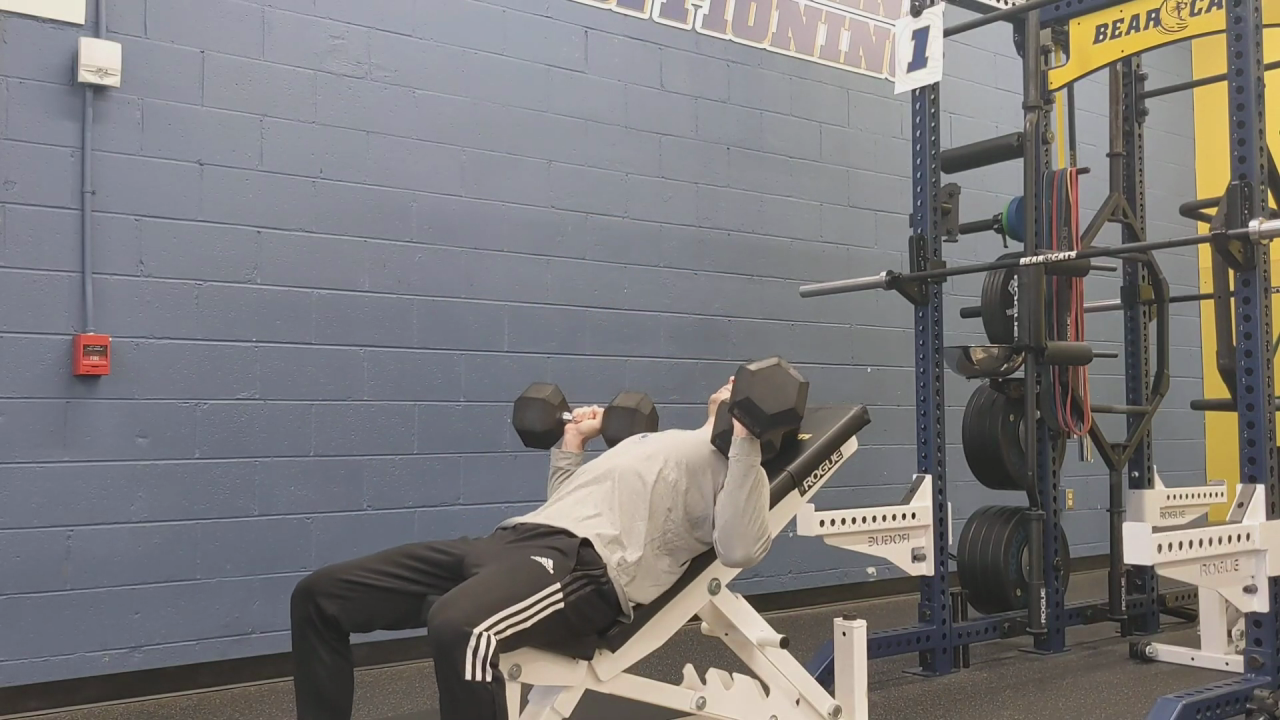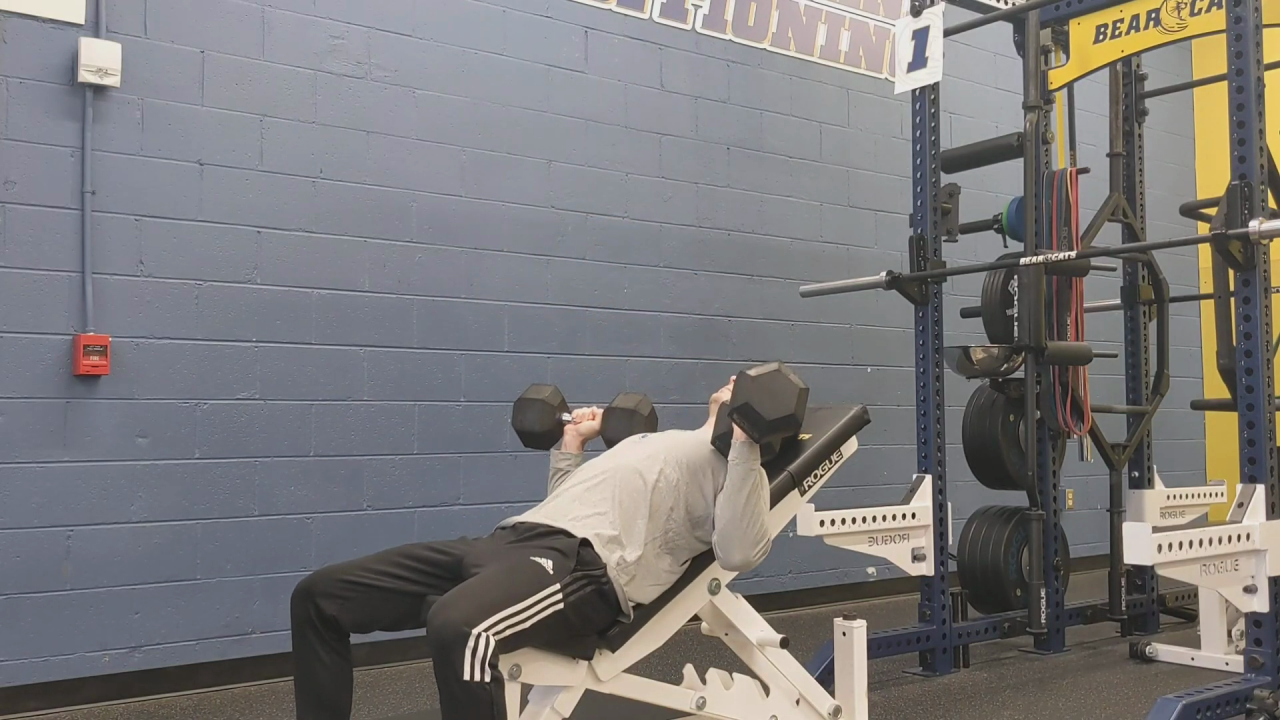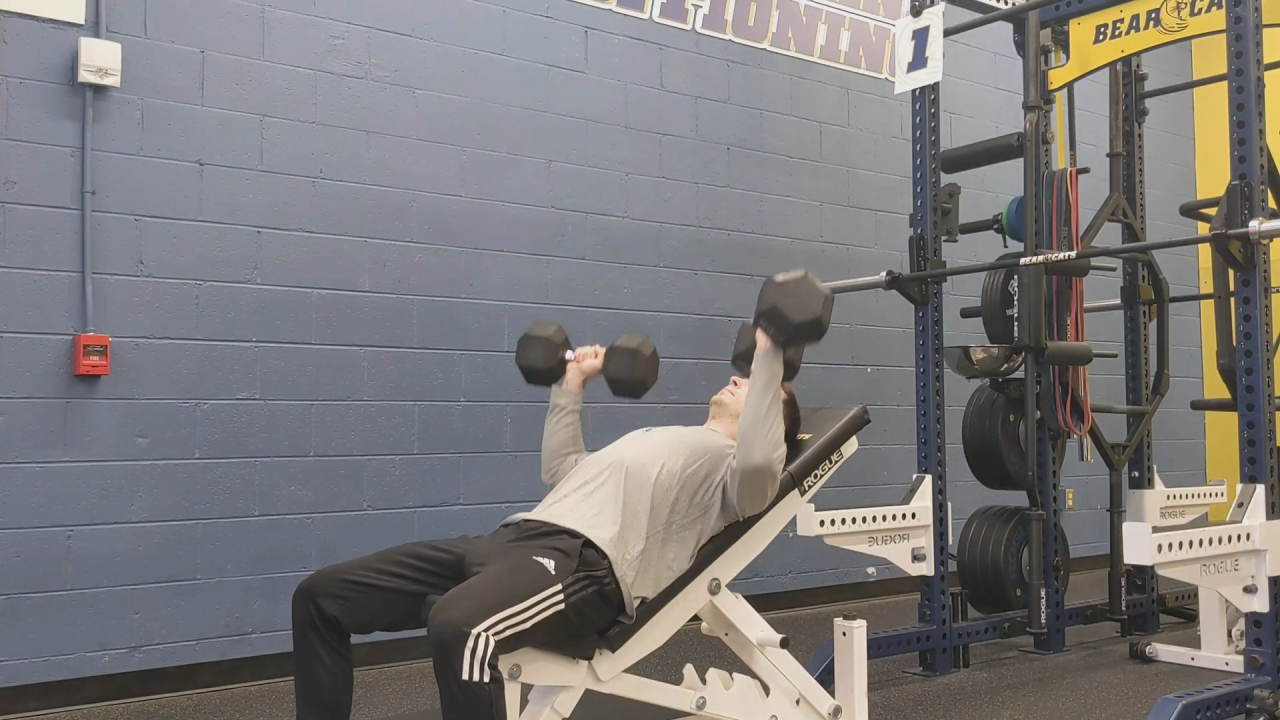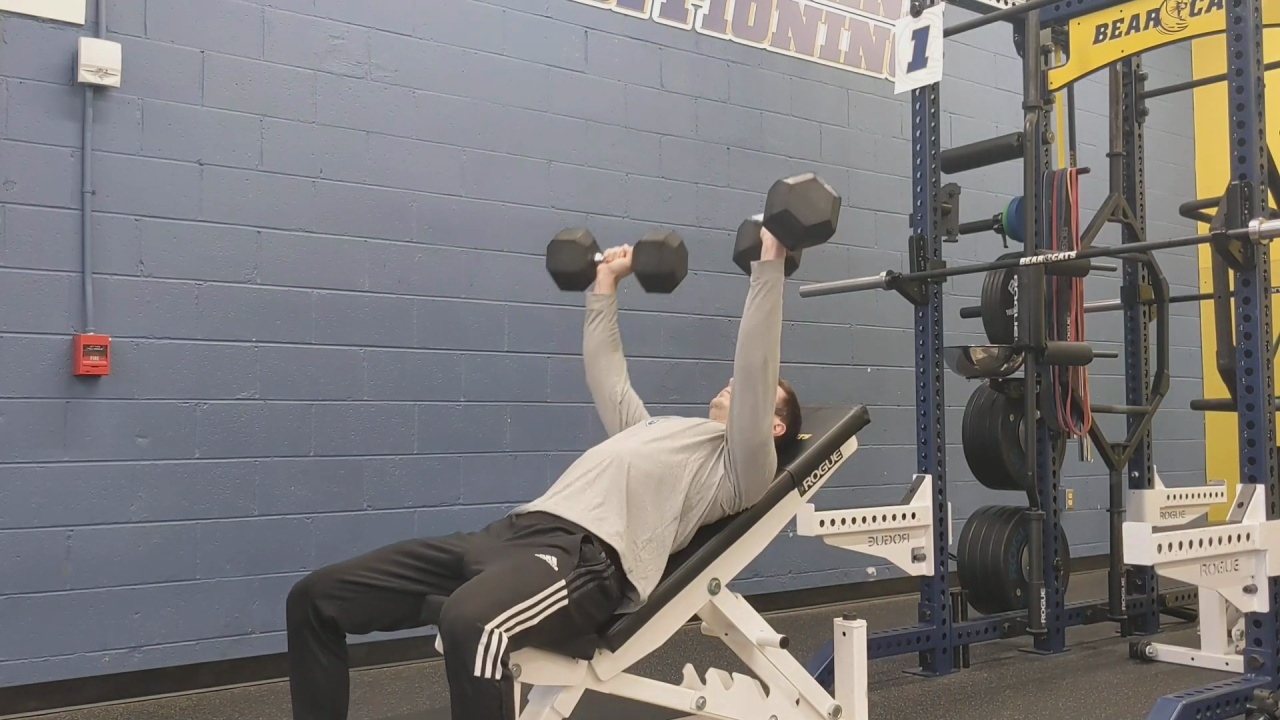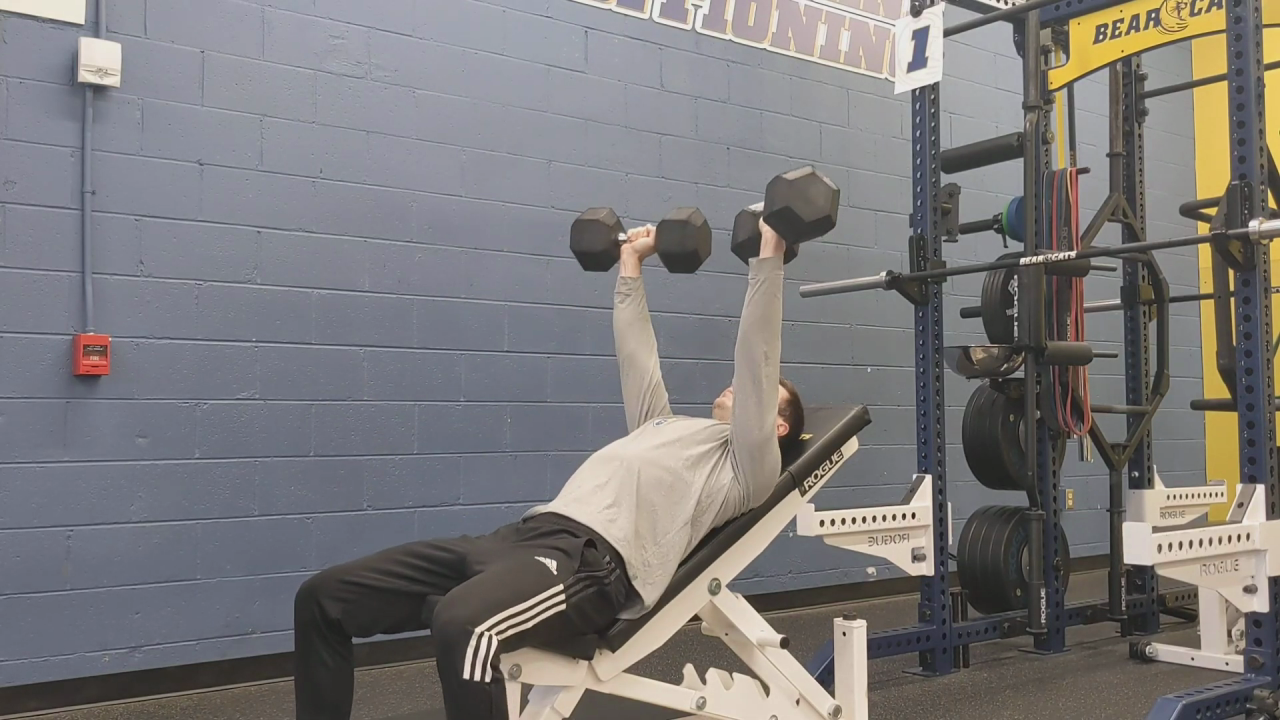
dt=0.4s
person 1, frame 1
left shoulder: (735, 462)
right shoulder: (658, 440)
left elbow: (740, 548)
left wrist: (744, 437)
right wrist: (573, 439)
left hip: (583, 562)
right hip: (513, 539)
left knee: (460, 629)
right knee: (319, 595)
person 1, frame 2
left shoulder: (733, 462)
right shoulder: (658, 441)
left elbow: (739, 552)
left wrist: (744, 442)
right wrist: (572, 442)
left hip: (580, 563)
right hip: (511, 539)
left knee: (459, 630)
right knee: (319, 595)
person 1, frame 3
left shoulder: (731, 465)
right shoulder: (660, 436)
left elbow: (760, 459)
right elbow: (559, 469)
left wrist: (769, 353)
right wrist: (573, 382)
left hip: (584, 564)
right hip: (516, 537)
left knee: (459, 629)
right knee: (321, 595)
person 1, frame 4
left shoulder: (739, 465)
right shoulder: (659, 428)
left elbow: (755, 367)
right elbow: (605, 372)
left wrist: (768, 261)
right wrist: (606, 282)
left hip: (585, 557)
right hip: (512, 533)
left knee: (471, 626)
right knee: (315, 598)
person 1, frame 5
left shoulder: (745, 465)
right shoulder: (667, 429)
left elbow: (758, 358)
right elbow: (638, 356)
left wrist: (767, 256)
right wrist: (630, 263)
left hip: (589, 561)
right hip: (522, 537)
left knee: (463, 627)
right knee: (324, 598)
